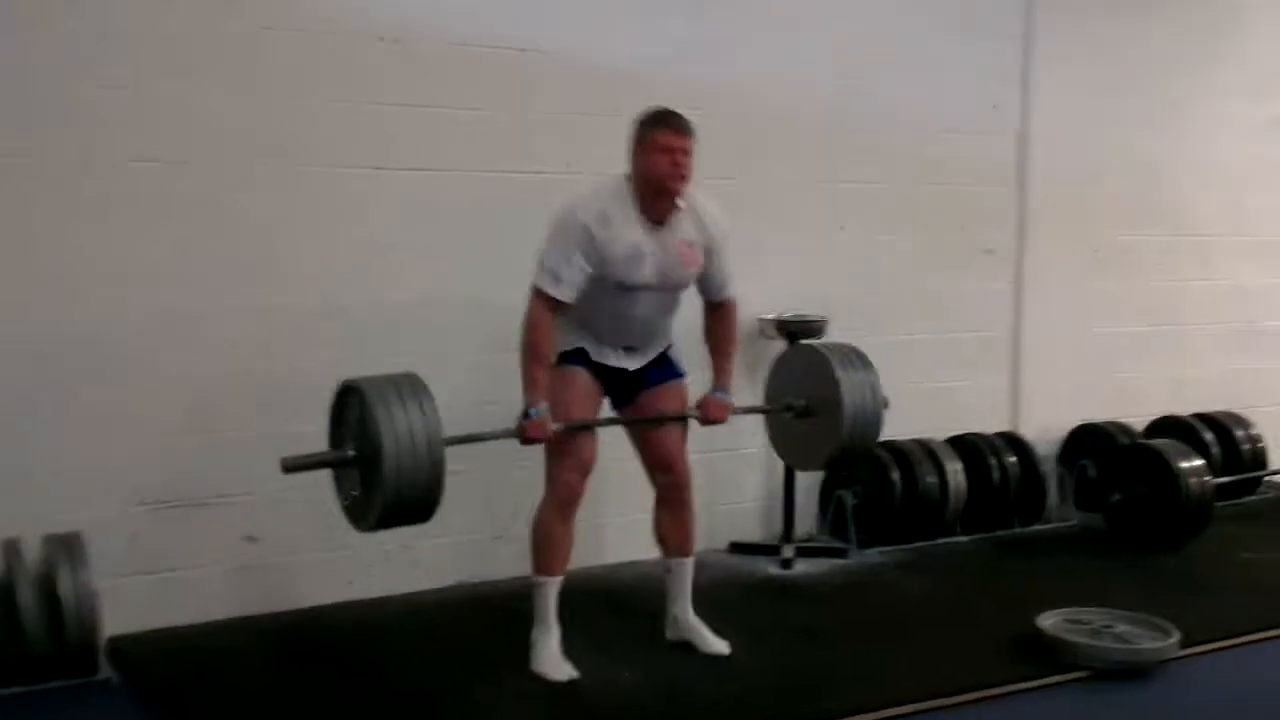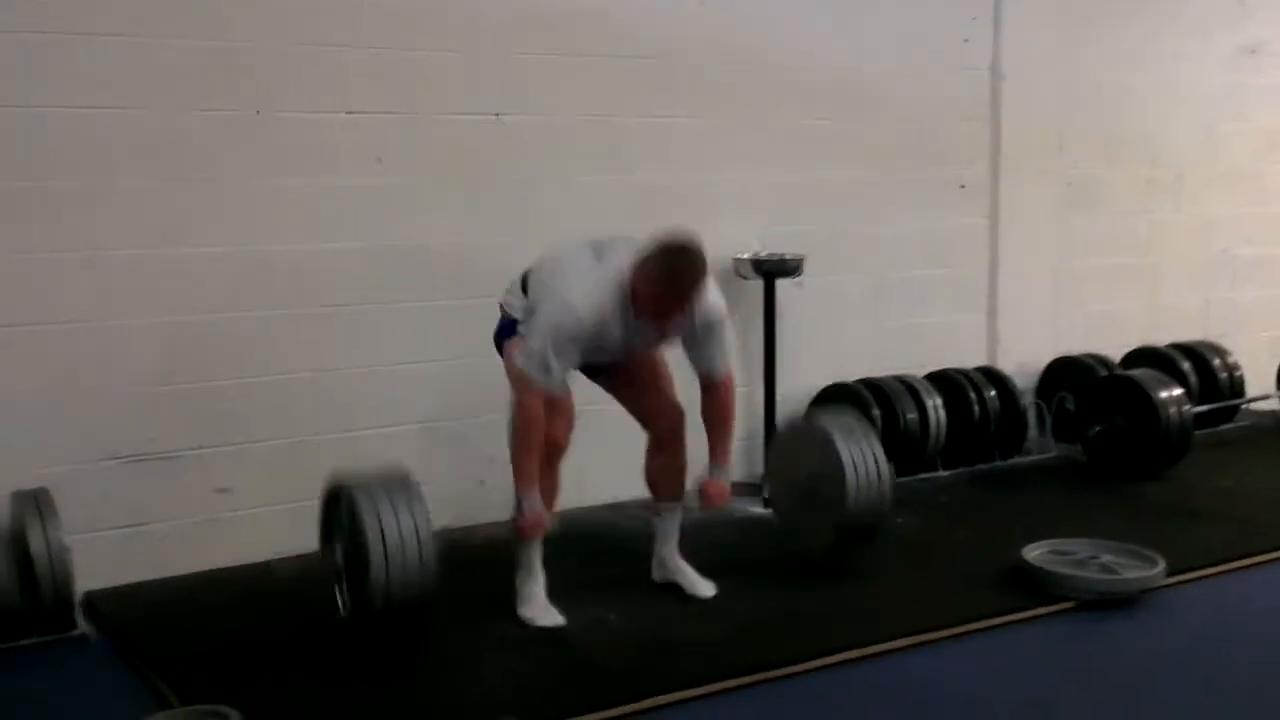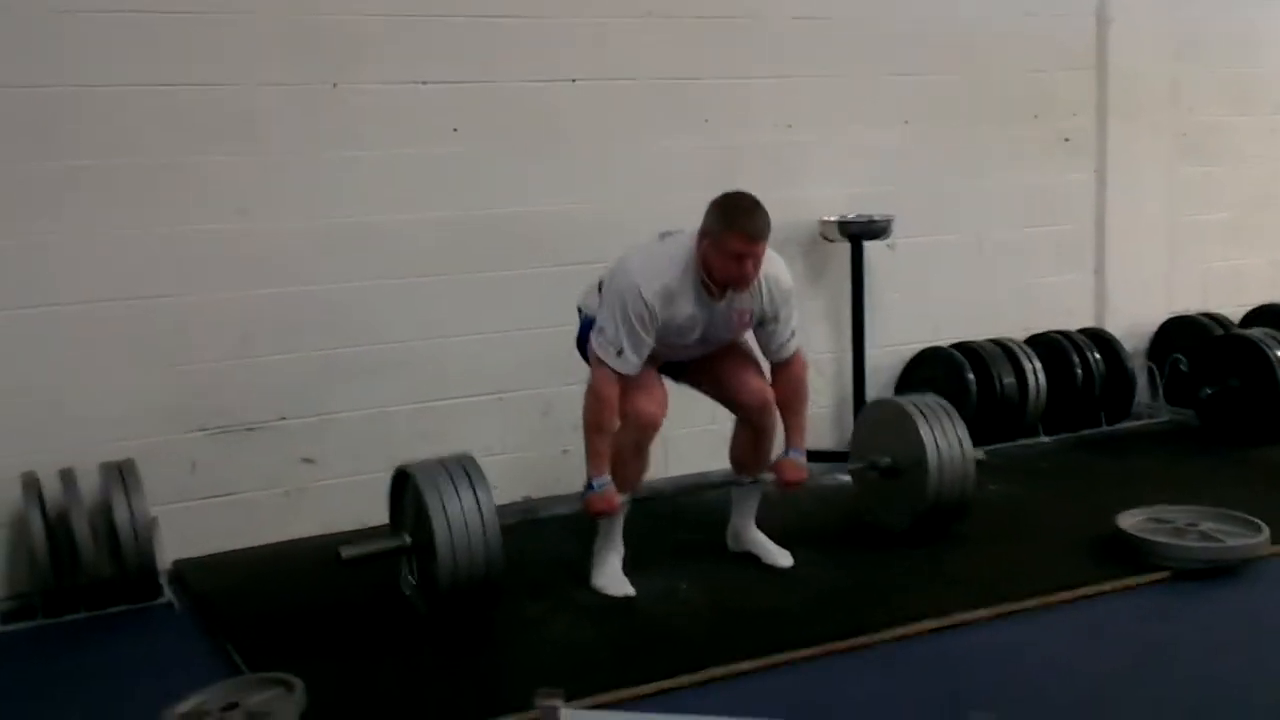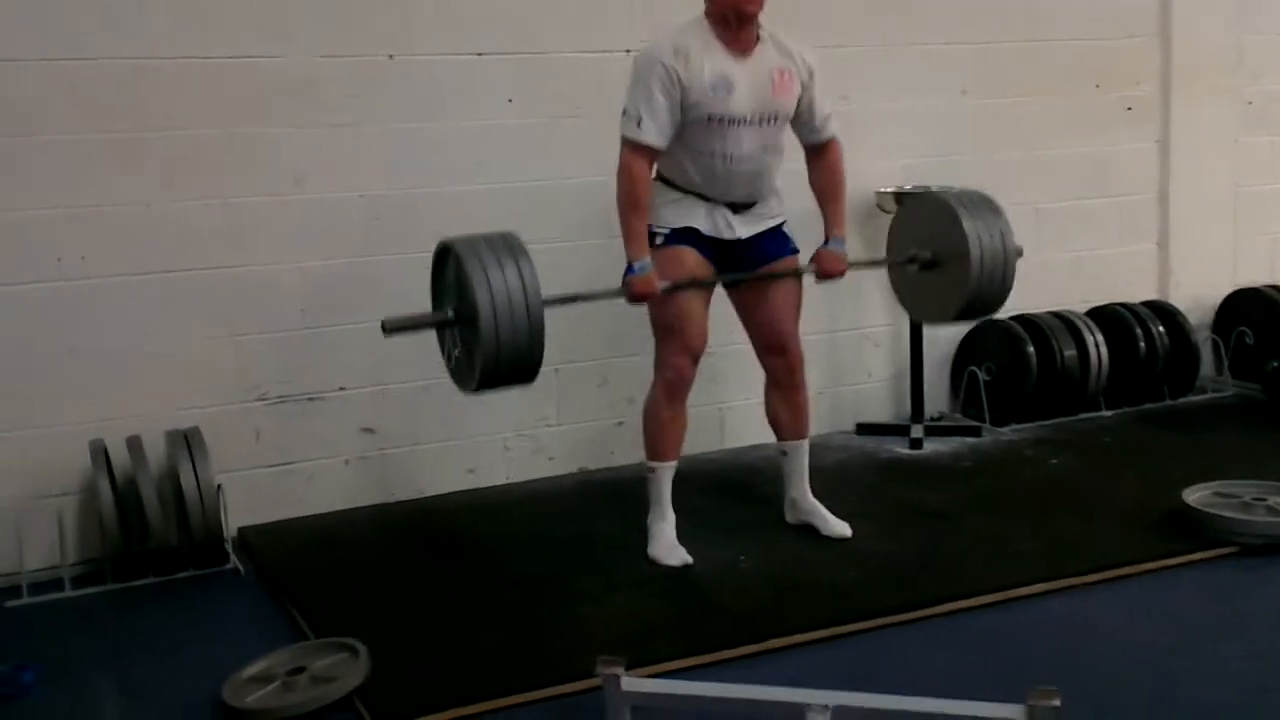
dt=1s
person 1, frame 1
left shoulder: (704, 225)
right shoulder: (590, 217)
left elbow: (721, 307)
right elbow: (543, 309)
left wrist: (721, 388)
right wrist: (536, 406)
left hip: (648, 355)
right hip: (578, 348)
left knee: (674, 477)
right knee: (567, 481)
left ankle: (681, 613)
right ankle: (545, 632)
person 1, frame 2
left shoulder: (706, 305)
right shoulder: (576, 305)
left elbow: (718, 384)
right elbow: (530, 400)
left wrist: (719, 471)
right wrist: (529, 501)
right hip: (530, 318)
left knee: (669, 419)
right knee: (553, 435)
left ankle: (667, 556)
right ankle: (530, 581)
person 1, frame 3
left shoulder: (773, 280)
right shoulder: (646, 281)
left elbow: (788, 363)
right elbow: (606, 381)
left wrist: (795, 451)
right wrist: (599, 480)
right hip: (611, 329)
left knee: (759, 402)
right knee: (644, 414)
left ankle: (743, 526)
right ankle: (609, 547)
person 1, frame 4
left shoulder: (792, 60)
right shoulder: (670, 57)
left elbow: (823, 148)
right elbow: (637, 159)
left wrist: (835, 238)
right wrist: (638, 259)
left hip: (761, 220)
right hip: (684, 221)
left knee: (786, 360)
right knee: (677, 368)
left ankle: (799, 496)
right ankle: (660, 517)
